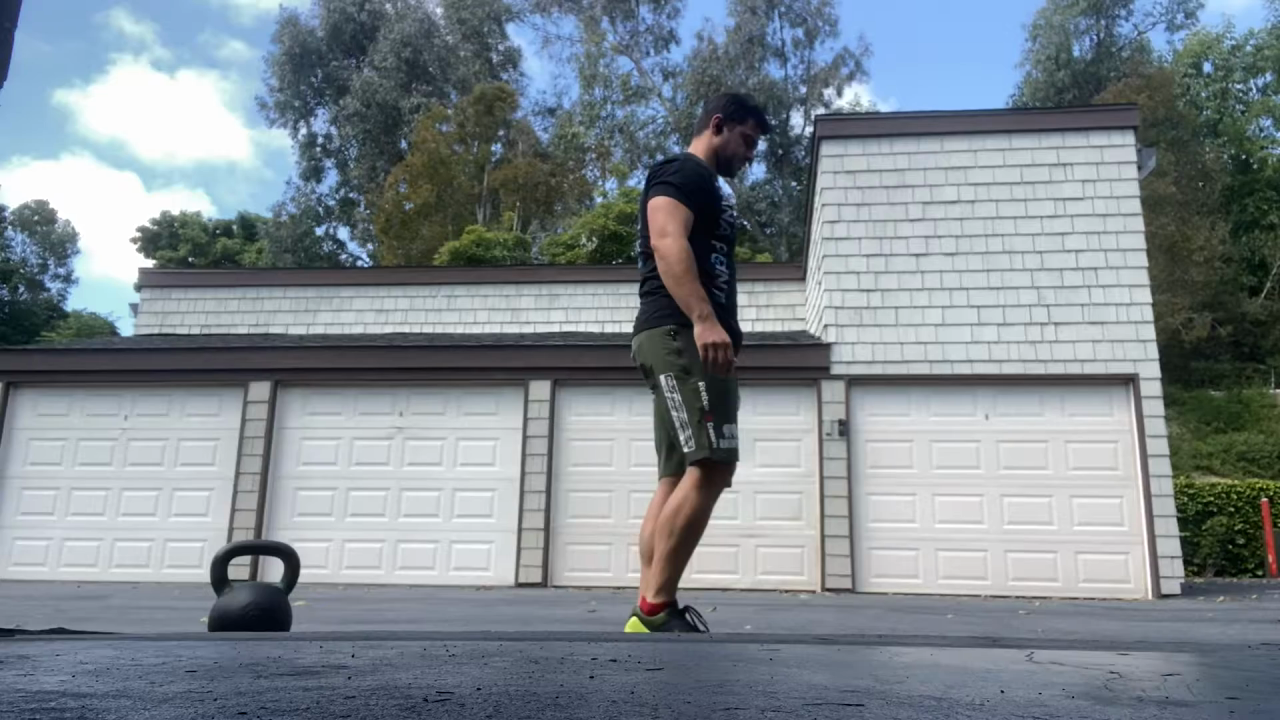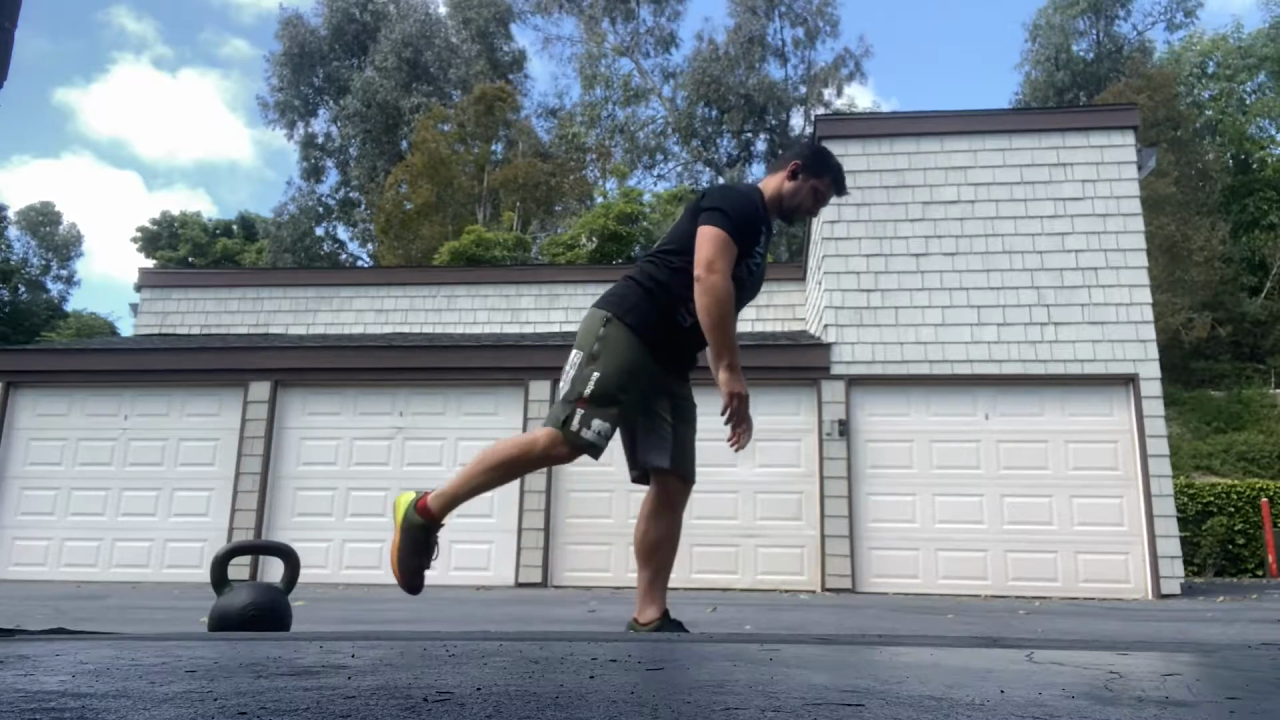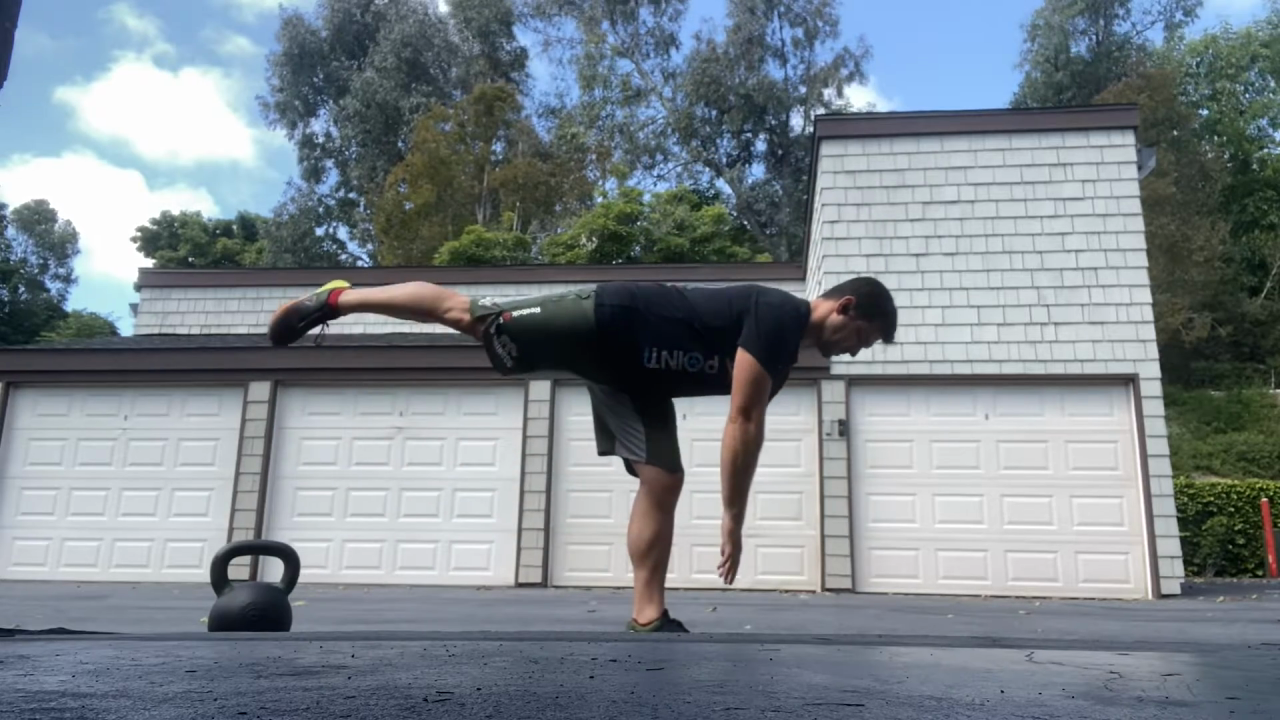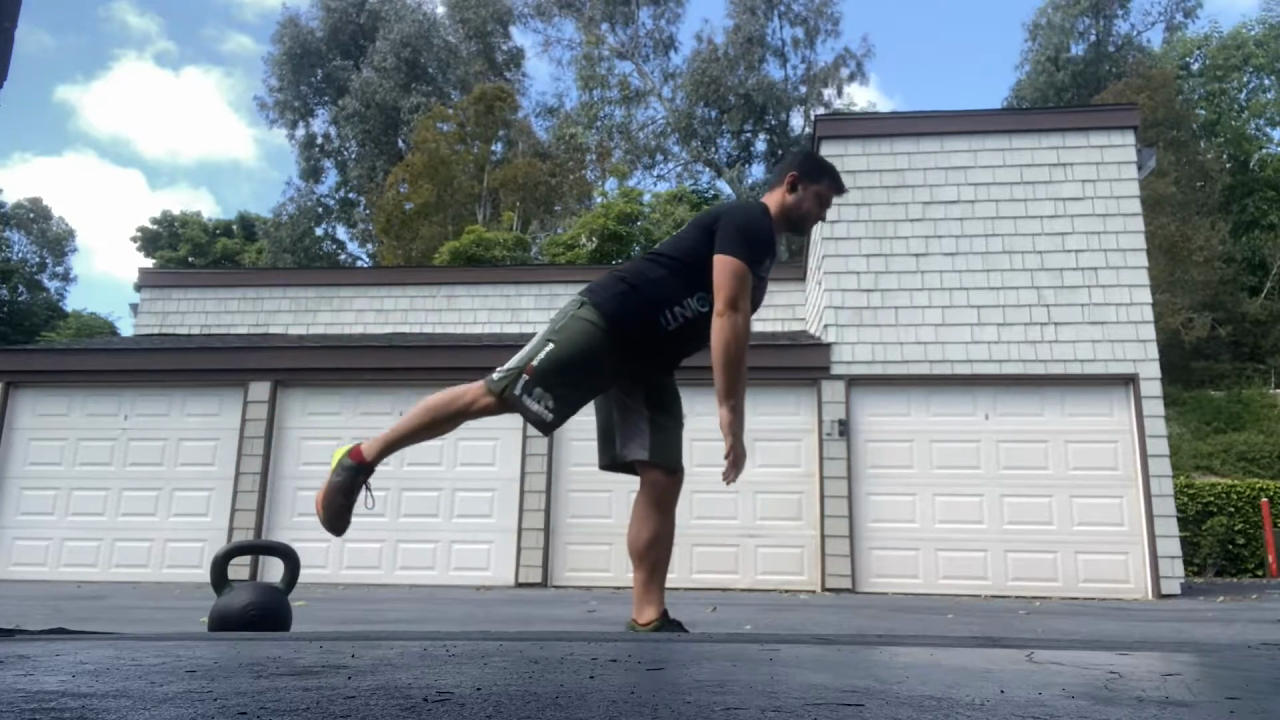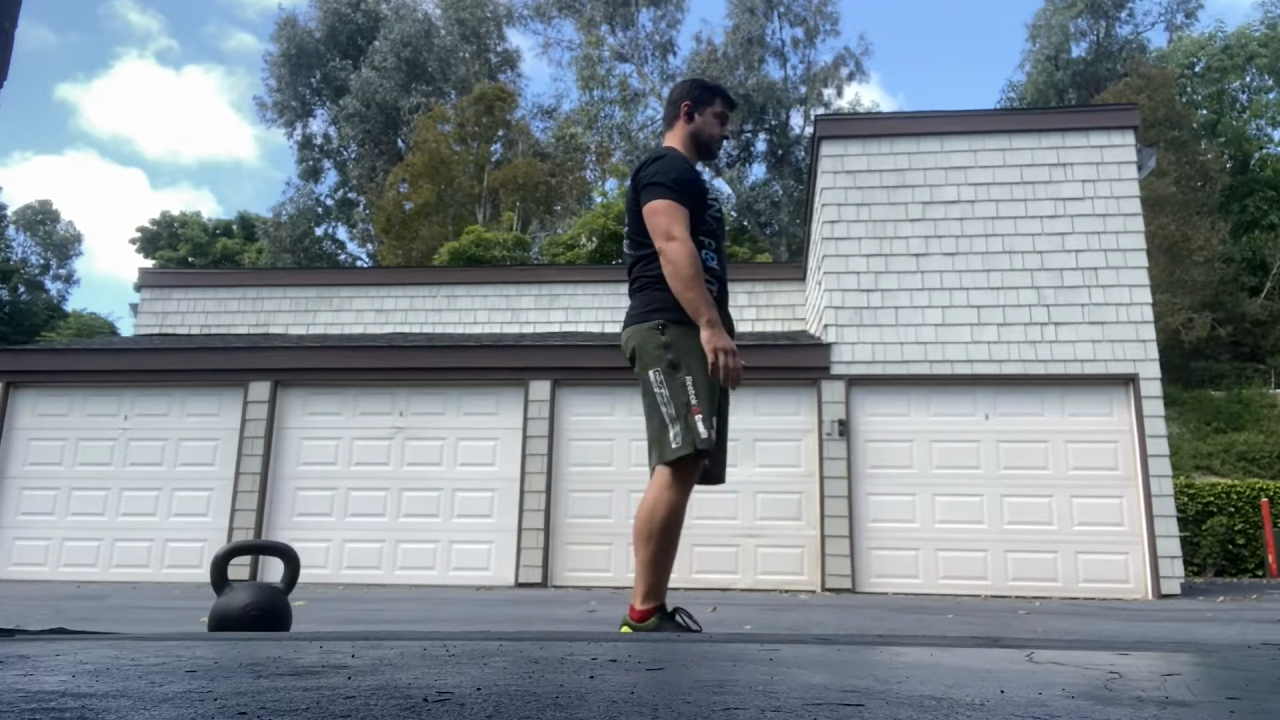
dt=1s
person 1, frame 1
left shoulder: (703, 188)
right shoulder: (681, 172)
right elbow: (668, 243)
right wrist: (705, 321)
left hip: (688, 342)
right hip: (681, 336)
left knee: (679, 479)
right knee: (710, 468)
left ankle: (650, 609)
right ankle: (656, 608)
person 1, frame 2
left shoulder: (761, 230)
right shoulder: (736, 202)
left elbow: (721, 314)
right elbow: (709, 278)
left wrist: (735, 394)
right wrist: (729, 373)
left hip: (667, 359)
right hip: (623, 329)
left knee: (674, 482)
right knee: (560, 442)
left ankle: (650, 615)
right ankle: (428, 510)
person 1, frame 3
left shoulder: (782, 355)
right shoulder: (778, 318)
left elbow: (749, 428)
right elbow: (740, 422)
left wrist: (736, 515)
right wrist: (732, 518)
left hip: (632, 372)
right hip: (601, 326)
left knee: (663, 481)
right knee: (464, 313)
left ankle: (648, 615)
right ankle: (337, 299)
person 1, frame 4
left shoulder: (763, 245)
right shoulder: (748, 219)
left elbow: (728, 326)
right elbow: (726, 315)
left wrist: (730, 419)
right wrist: (731, 418)
left hip: (650, 357)
right hip: (605, 322)
left knee: (663, 479)
right knee: (494, 398)
left ankle: (649, 617)
right ankle: (362, 457)
person 1, frame 5
left shoulder: (688, 180)
right shoulder: (665, 168)
right elbow: (673, 247)
left wrist: (713, 333)
right wrist: (712, 326)
left hip: (692, 338)
right hip: (669, 331)
left knee: (679, 471)
right knee: (677, 466)
left ankle: (654, 612)
right ankle: (644, 615)
